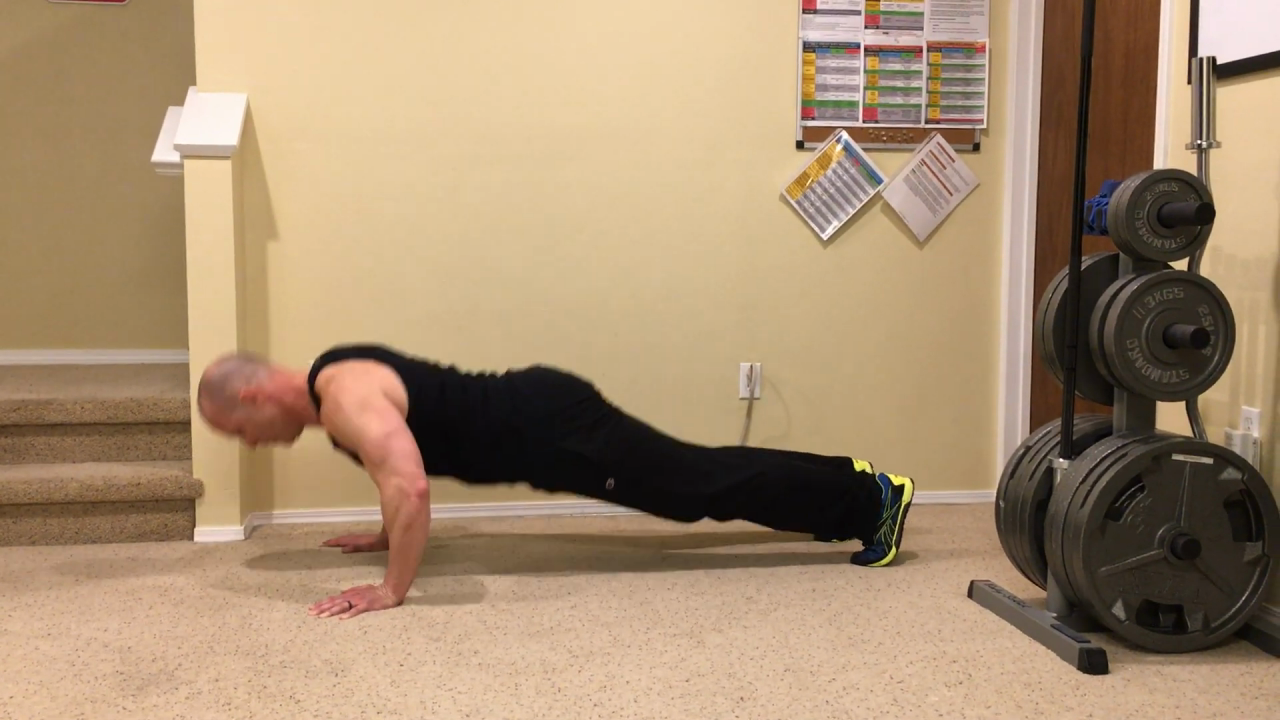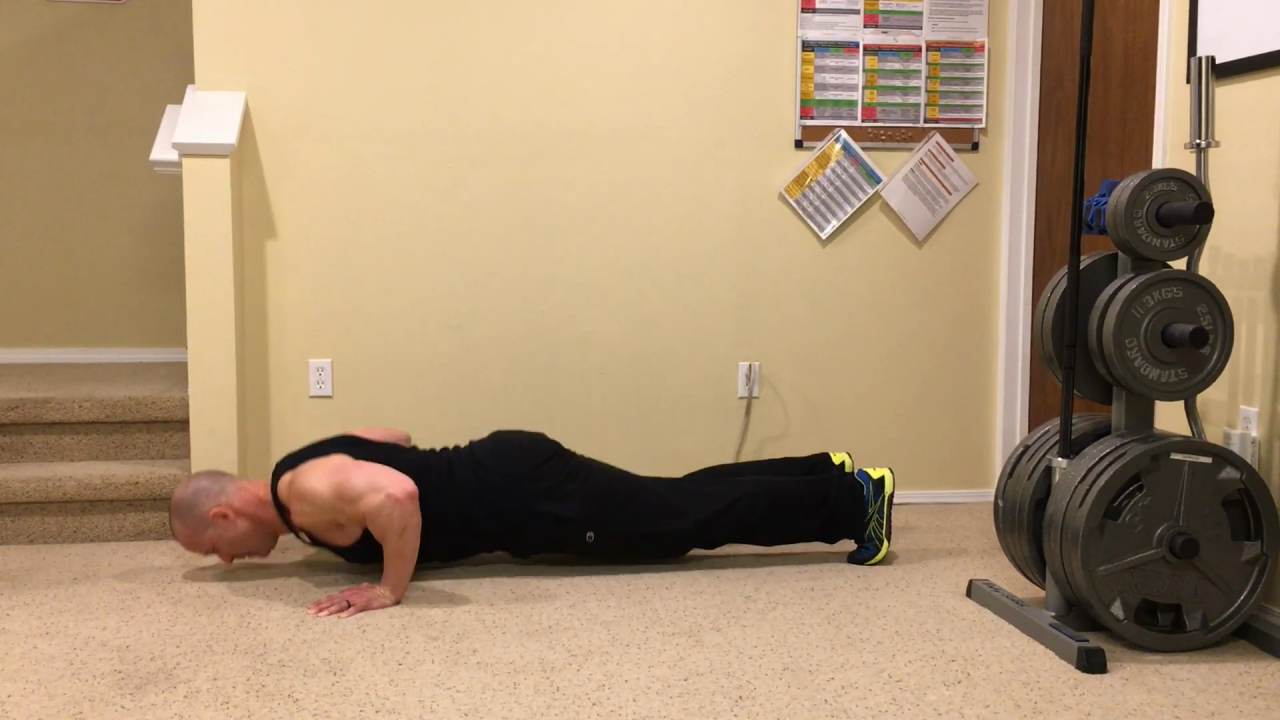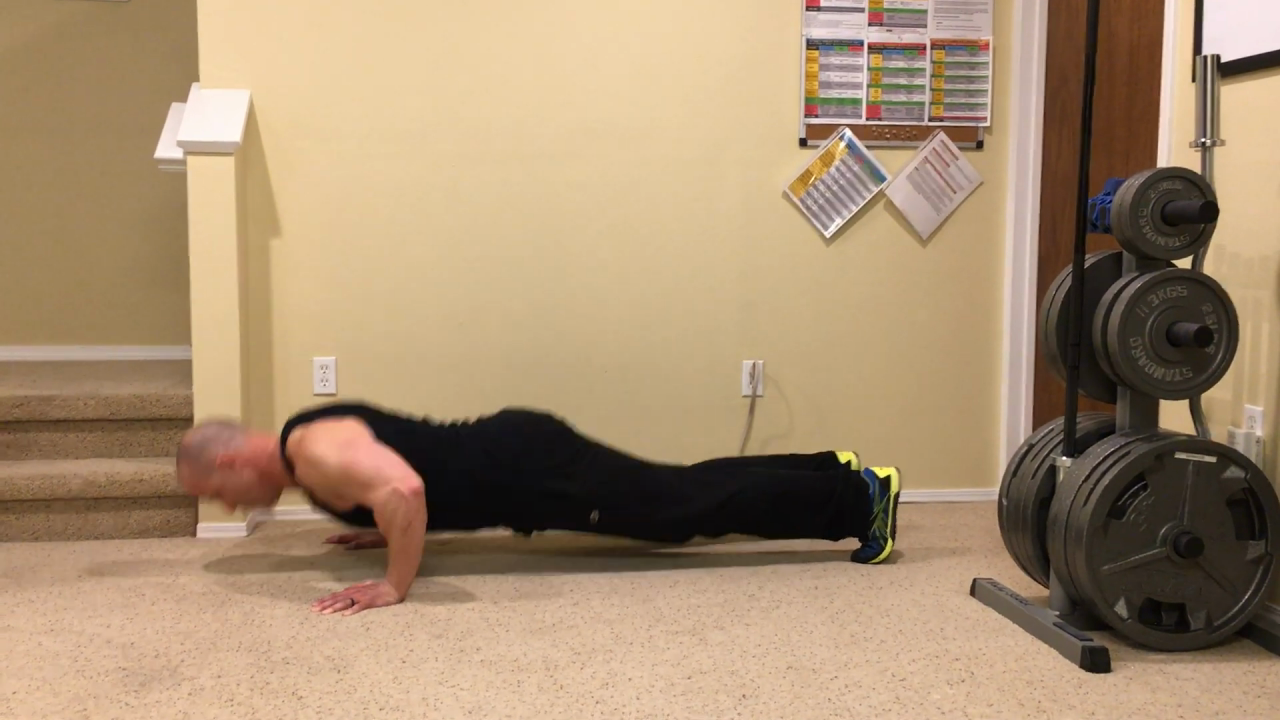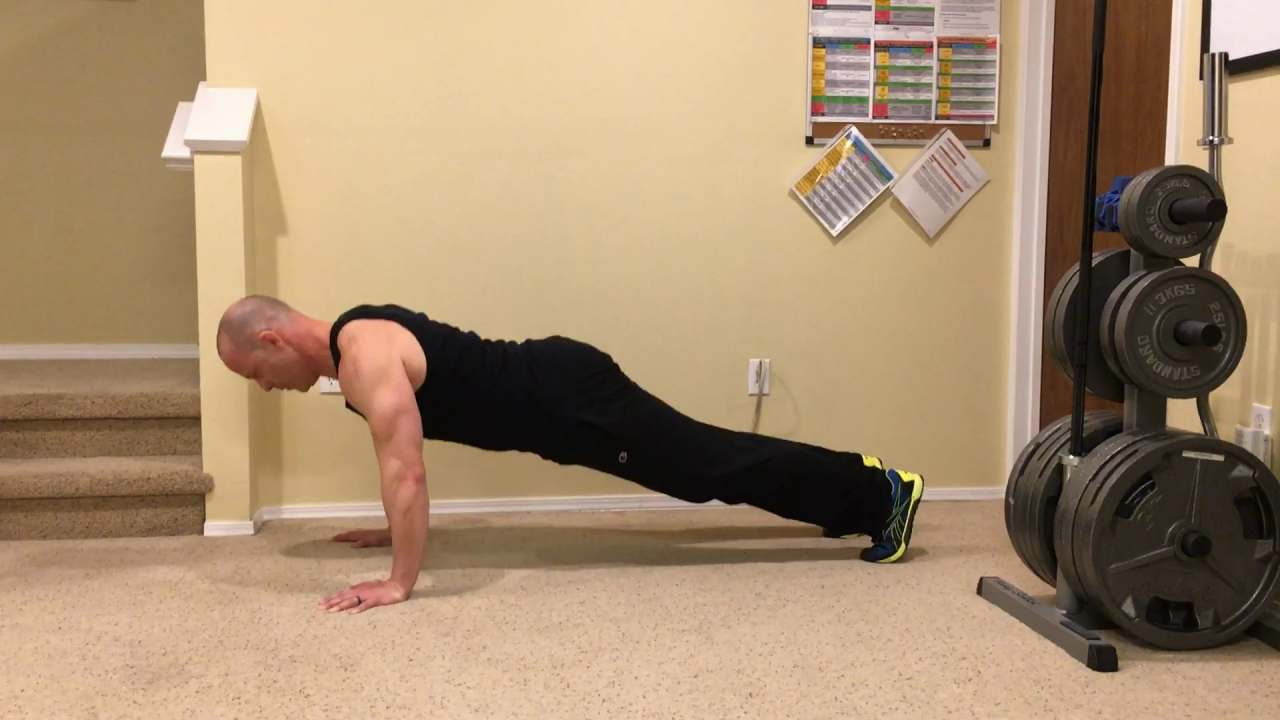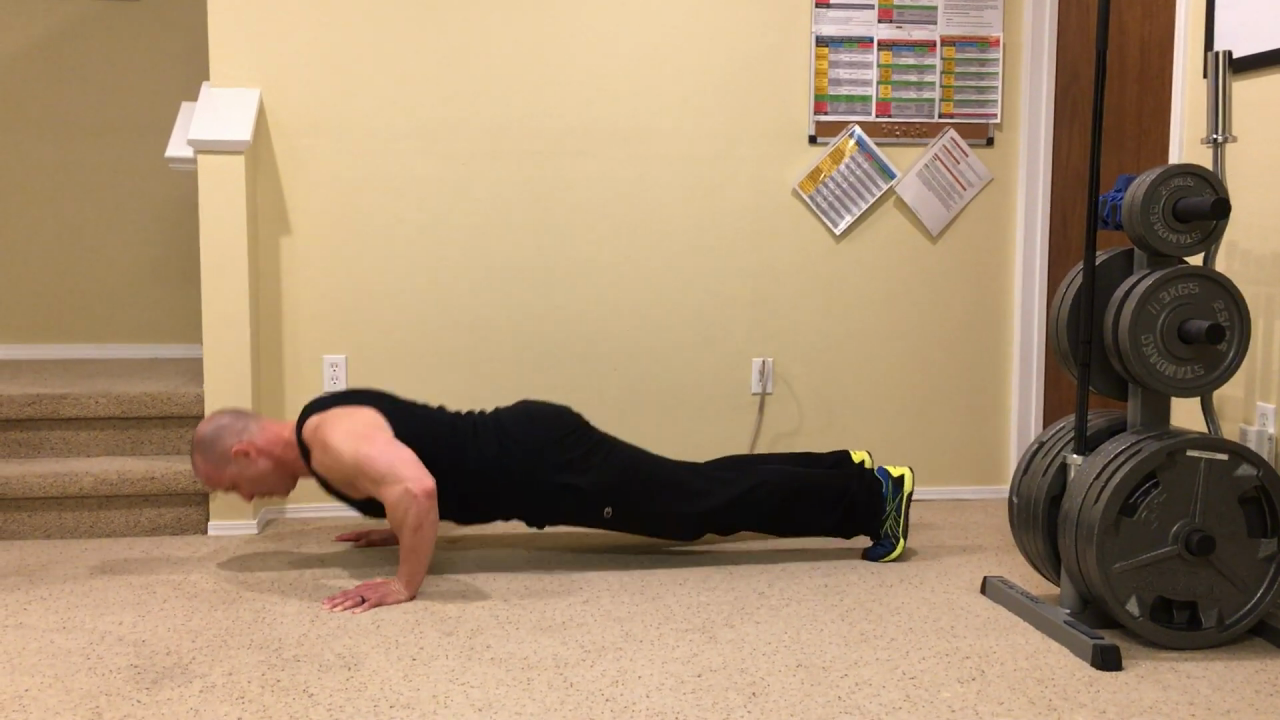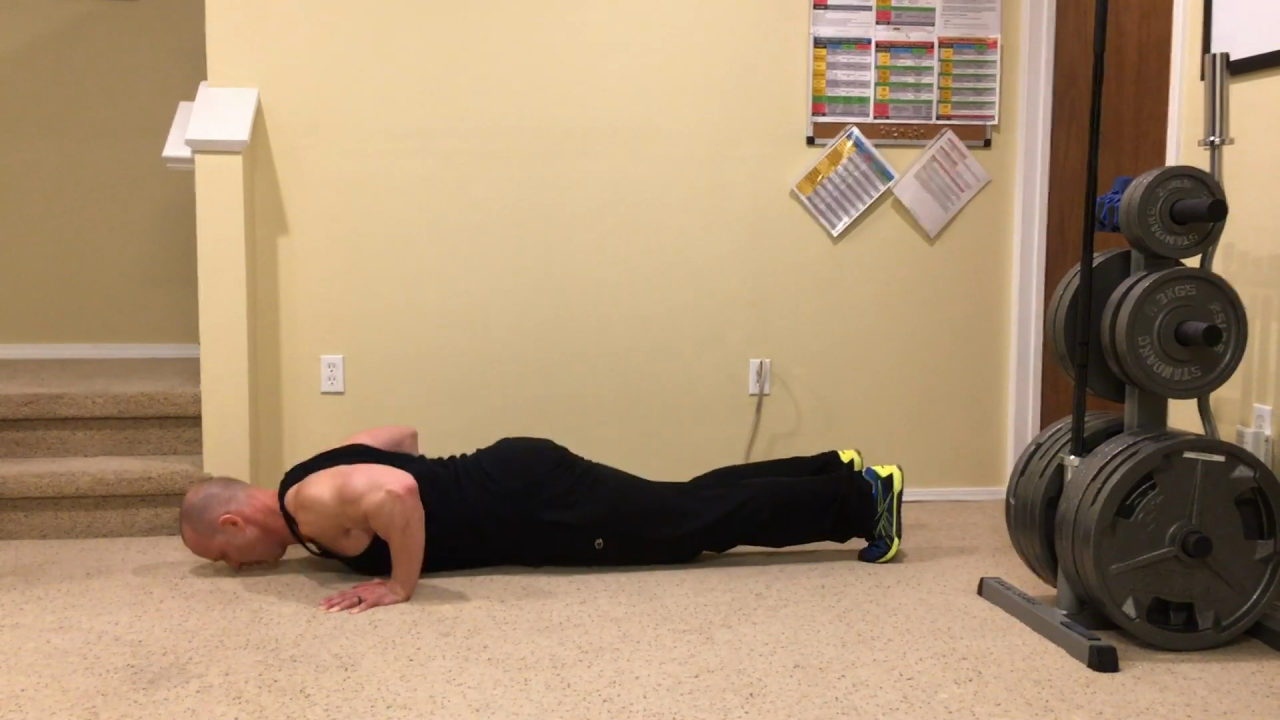
dt=0.4s
person 1, frame 1
left shoulder: (342, 397)
right shoulder: (333, 380)
left elbow: (408, 485)
right elbow: (408, 461)
left wrist: (392, 588)
right wrist: (389, 535)
left hip: (552, 427)
right hip: (534, 412)
left knee: (711, 486)
right knee: (707, 477)
left ankle: (872, 496)
right ankle: (854, 481)
person 1, frame 2
left shoulder: (303, 499)
right shoulder: (305, 474)
left elbow: (398, 492)
right elbow: (397, 440)
left wrist: (390, 587)
right wrist: (369, 538)
left hip: (520, 495)
right hip: (507, 471)
left knee: (693, 517)
right knee: (684, 499)
left ankle: (854, 495)
right ankle: (830, 475)
person 1, frame 3
left shoulder: (312, 454)
right shoulder: (315, 431)
left elbow: (406, 491)
left wrist: (393, 585)
right wrist: (388, 534)
left hip: (530, 471)
right hip: (516, 454)
left knee: (696, 505)
right knee: (688, 489)
left ankle: (861, 498)
right ankle: (836, 476)
person 1, frame 4
left shoulder: (363, 356)
right shoulder: (355, 339)
left elbow: (403, 469)
right elbow: (406, 453)
left wrist: (400, 584)
right wrist: (394, 528)
left hip: (570, 399)
right hip: (552, 388)
left knee: (722, 470)
right knee: (718, 461)
left ankle: (882, 493)
right ankle: (864, 480)
person 1, frame 5
left shoulder: (327, 444)
right shoulder: (327, 424)
left elbow: (418, 489)
left wrist: (405, 584)
right wrist: (396, 526)
left hip: (543, 463)
right hip: (528, 443)
left knee: (711, 503)
right knee: (703, 486)
left ankle: (873, 493)
right ankle: (850, 473)
person 1, frame 6
left shoulder: (310, 506)
right shoulder: (318, 478)
left elbow: (398, 492)
right elbow: (403, 438)
left wrist: (399, 586)
left hip: (530, 506)
right hip: (515, 478)
left knee: (700, 522)
right knee: (690, 501)
left ankle: (863, 498)
right ankle: (838, 474)
